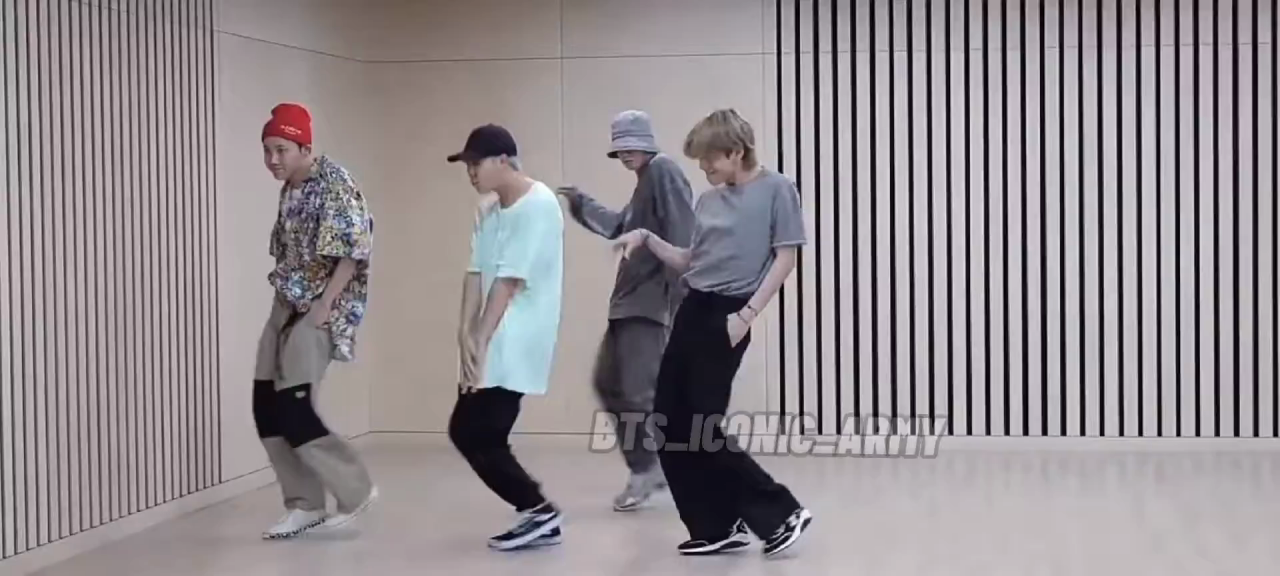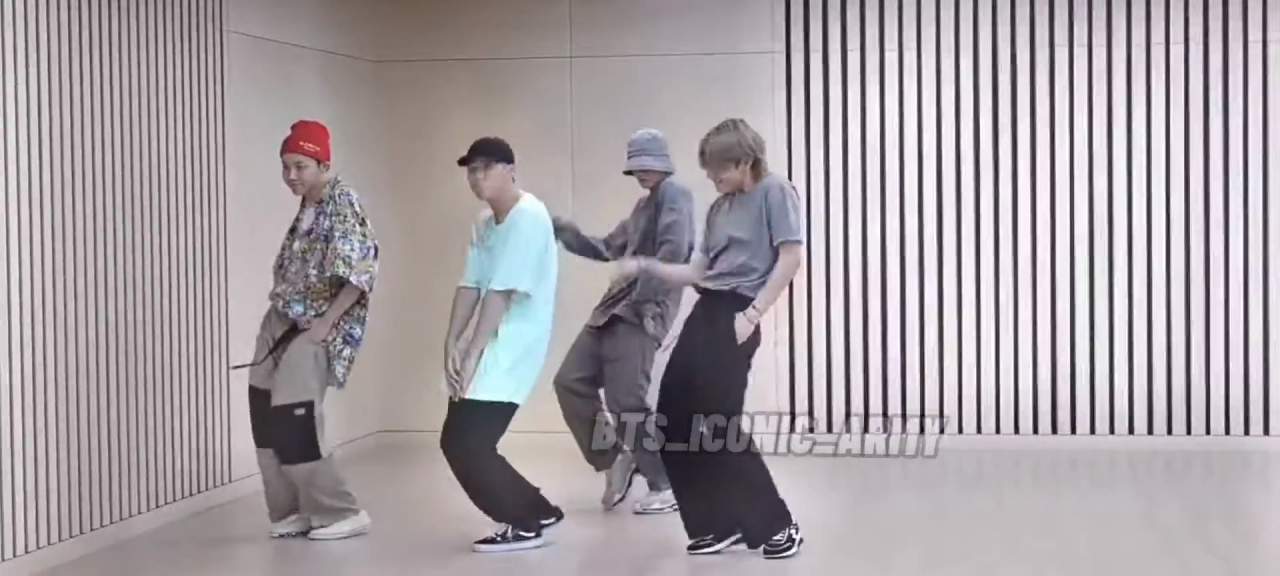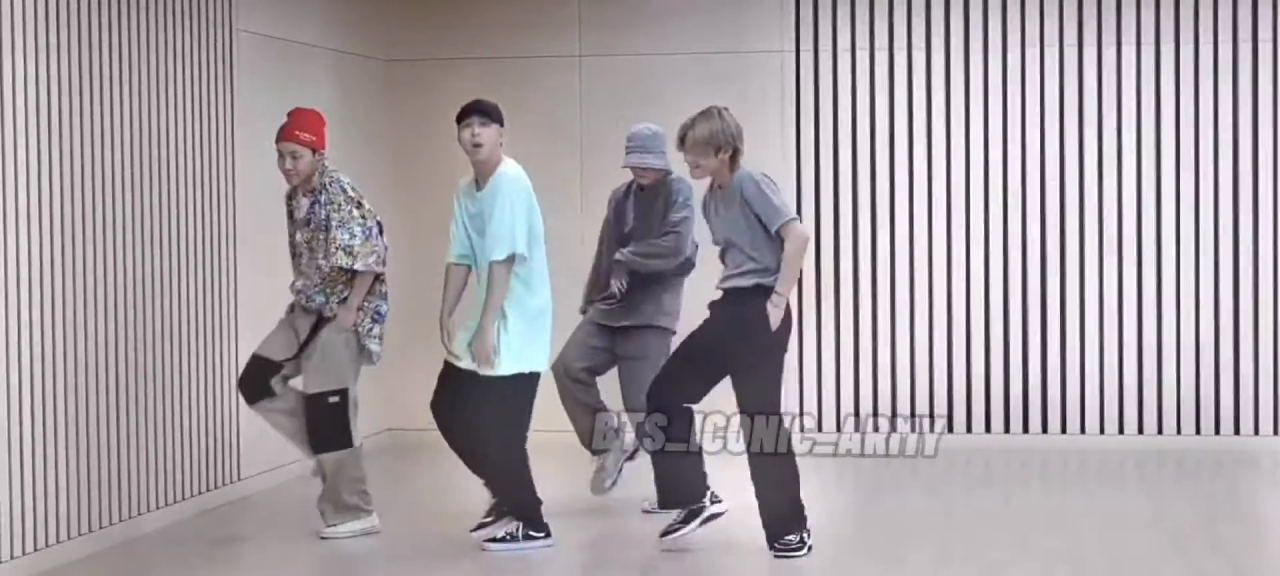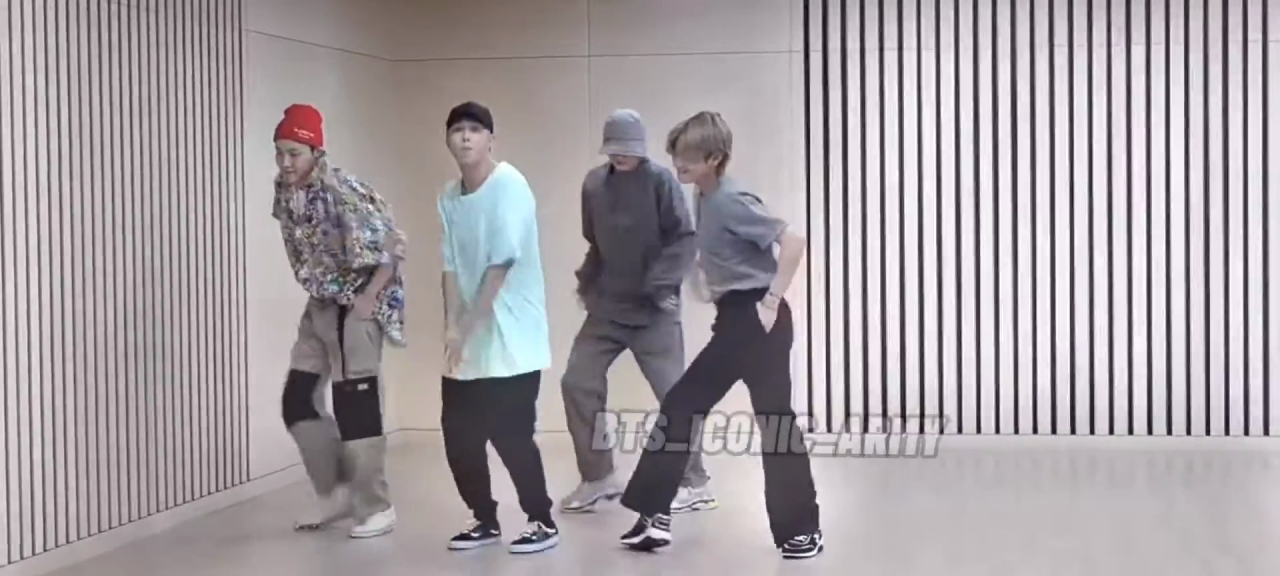
dt=0.2s
person 1, frame 1
left shoulder: (776, 188)
right shoulder: (708, 199)
left elbow: (788, 257)
left wrist: (750, 311)
right wrist: (647, 237)
left hip: (727, 314)
right hip: (693, 309)
left knee: (699, 427)
right knee: (670, 424)
left ankle: (782, 513)
right ankle: (719, 525)
person 1, frame 2
left shoulder: (777, 192)
right shoulder: (719, 207)
left elbow: (791, 258)
left wrist: (753, 314)
right wrist: (646, 266)
left hip: (733, 319)
right hip: (703, 315)
left knee: (719, 427)
right knee: (671, 423)
left ankle: (778, 525)
right ankle: (726, 521)
person 1, frame 3
left shoulder: (750, 185)
right shoulder: (712, 196)
left elbow: (797, 236)
left wrist: (779, 299)
left hip: (759, 311)
right hip: (731, 309)
left knee: (761, 419)
right knee: (665, 394)
left ankle: (791, 528)
right ankle: (695, 498)
person 1, frame 4
left shoulder: (730, 199)
right shoulder: (705, 195)
left elbow: (793, 242)
left wrist: (772, 299)
left hip: (757, 317)
right hip: (734, 318)
left knee: (774, 420)
right knee: (680, 406)
left ankle: (801, 528)
right ankle: (654, 515)
person 2, frame 1
left shoulder: (540, 205)
right shoulder: (489, 212)
left elbow: (509, 281)
right elbow: (476, 272)
left wrist: (479, 341)
right wrist: (465, 332)
left hip: (518, 342)
right hip: (495, 342)
left knee: (474, 432)
right knee: (471, 432)
left ankle: (536, 508)
right ankle: (537, 513)
person 2, frame 2
left shoulder: (529, 217)
right shoulder: (485, 224)
left elbow: (501, 294)
right elbow: (470, 287)
left wrist: (470, 358)
right wrist: (451, 345)
left hip: (510, 353)
right hip: (486, 352)
left knee: (467, 444)
right knee: (459, 441)
left ankle: (522, 524)
right ankle: (537, 508)
person 2, frame 3
left shoulder: (510, 182)
right shoulder: (465, 191)
left elbow: (503, 259)
right elbow: (460, 258)
left wrist: (487, 327)
right wrist: (446, 315)
left hip: (517, 326)
right hip: (481, 326)
left knee: (501, 428)
right knee: (449, 410)
left ankle: (531, 523)
right ankle: (505, 499)
person 2, frame 4
left shoulder: (509, 185)
right shoulder: (449, 199)
left elbow: (500, 263)
right elbow: (453, 266)
left wrist: (469, 326)
right wrist: (453, 329)
left hip: (515, 332)
right hip: (471, 336)
left knee: (510, 431)
right knee: (458, 432)
left ankle: (542, 519)
right ankle: (484, 518)
person 3, frame 1
left shoulder: (332, 181)
right shoulder: (289, 190)
left elbow: (357, 246)
left wrist: (329, 302)
right wrist: (286, 292)
left hip: (319, 311)
right hip: (287, 307)
left knee: (296, 407)
right knee: (268, 405)
left ankle: (356, 488)
right ankle: (304, 505)
person 3, frame 2
left shoulder: (344, 204)
right shoulder: (306, 206)
left elbow: (360, 273)
left wrist: (327, 324)
right wrist: (280, 309)
left hip: (313, 331)
right hip: (280, 323)
left knee: (294, 425)
right knee: (268, 424)
left ankle: (344, 514)
right ankle: (296, 511)
person 3, frame 3
left shoulder: (337, 191)
right shoulder: (297, 194)
left elbow: (368, 252)
left wrist: (352, 309)
right wrist: (302, 293)
left hip: (338, 314)
right hip: (303, 311)
left knee: (329, 410)
right knee: (254, 381)
left ankle: (355, 513)
right ankle: (324, 446)
person 3, frame 4
left shoulder: (339, 188)
right shoulder: (284, 187)
left elbow: (384, 240)
left wrist: (371, 296)
right wrist: (307, 280)
left hip: (357, 305)
right hip: (319, 306)
left knee: (356, 404)
right knee: (297, 399)
left ankle: (375, 508)
right ankle: (339, 490)
person 4, frame 1
left shoulder: (664, 172)
right shoulder: (646, 180)
left elbow: (681, 238)
right elbow: (618, 226)
left wrist: (673, 292)
right wrist: (579, 202)
left hip: (651, 301)
right hip: (630, 298)
left knee: (637, 393)
right knee: (608, 384)
left ankle: (646, 475)
right ankle: (644, 468)
person 4, frame 2
left shoulder: (674, 195)
right shoulder: (645, 204)
left elbow: (674, 251)
right elbow: (609, 248)
left wrist: (649, 300)
right wrist: (565, 232)
left hip: (641, 312)
right hip: (615, 309)
left knee: (627, 402)
right knee: (569, 381)
left ankle: (669, 486)
right ankle: (613, 459)
person 4, frame 3
left shoulder: (677, 189)
right shoulder: (622, 195)
left elbow: (677, 243)
left wrist: (627, 260)
right wrist: (590, 301)
left hip: (651, 311)
right hip: (609, 306)
left knee: (645, 402)
right knee: (568, 367)
right ankle: (610, 442)
person 4, frame 4
left shoulder: (660, 180)
right shoulder: (594, 182)
left elbow: (685, 240)
left wrist: (658, 281)
right wrist: (588, 280)
left hip: (653, 308)
right hip: (605, 306)
left knee: (673, 393)
right knee: (577, 384)
left ankle: (694, 484)
right ankle: (598, 479)
